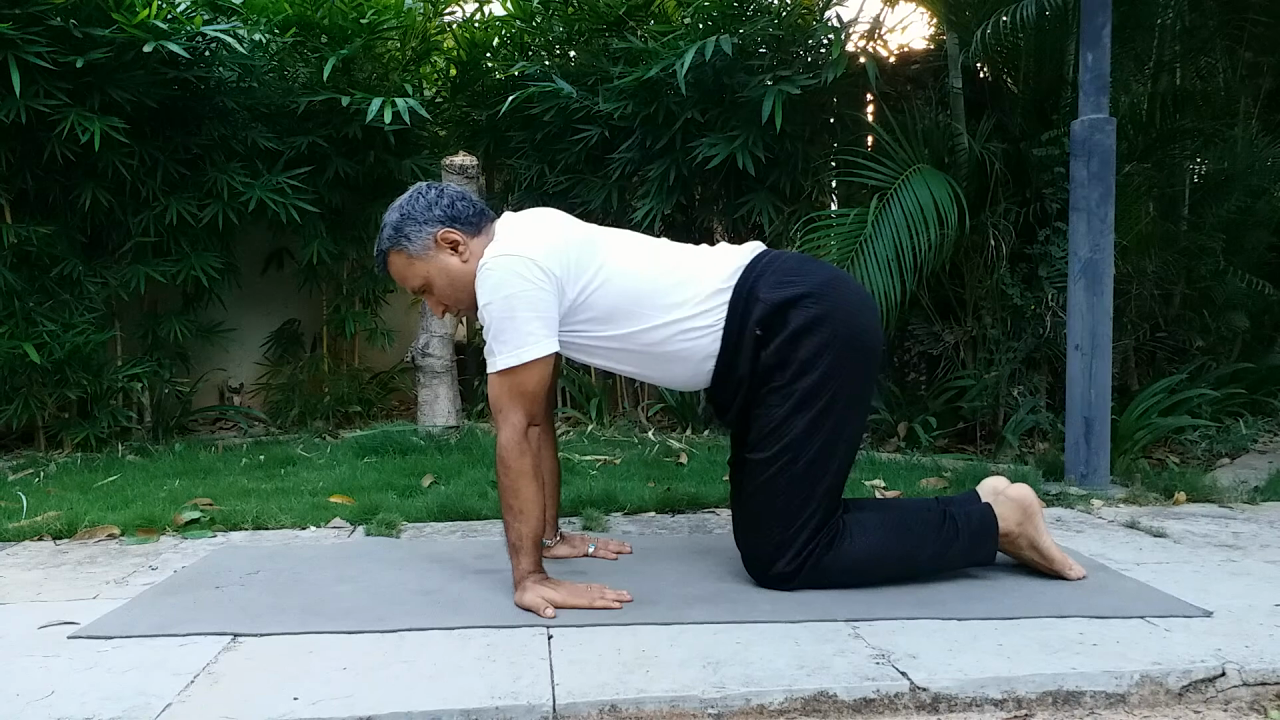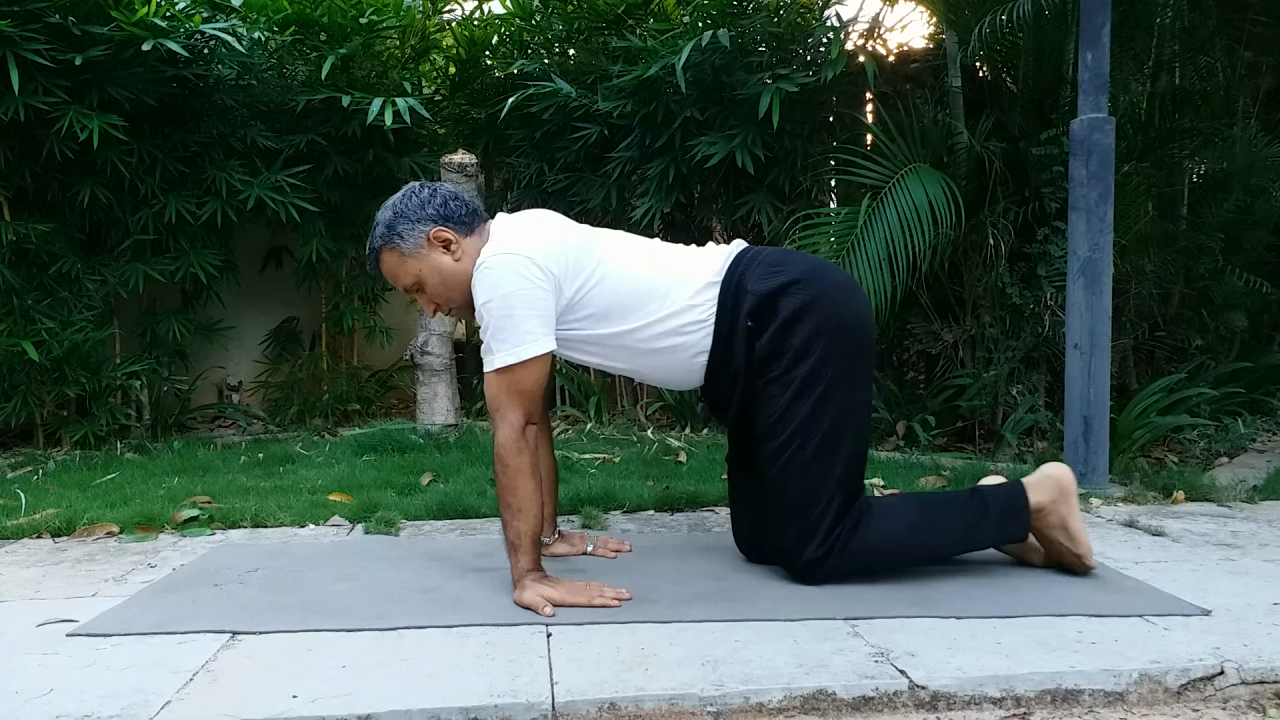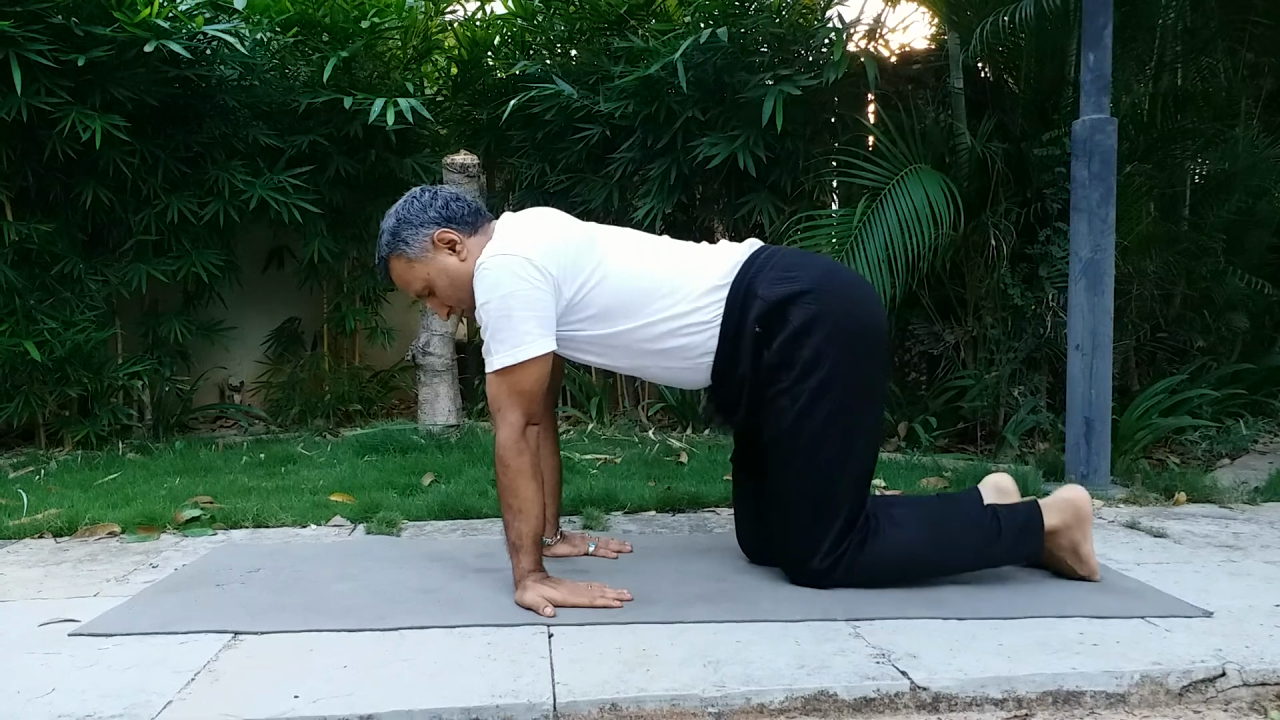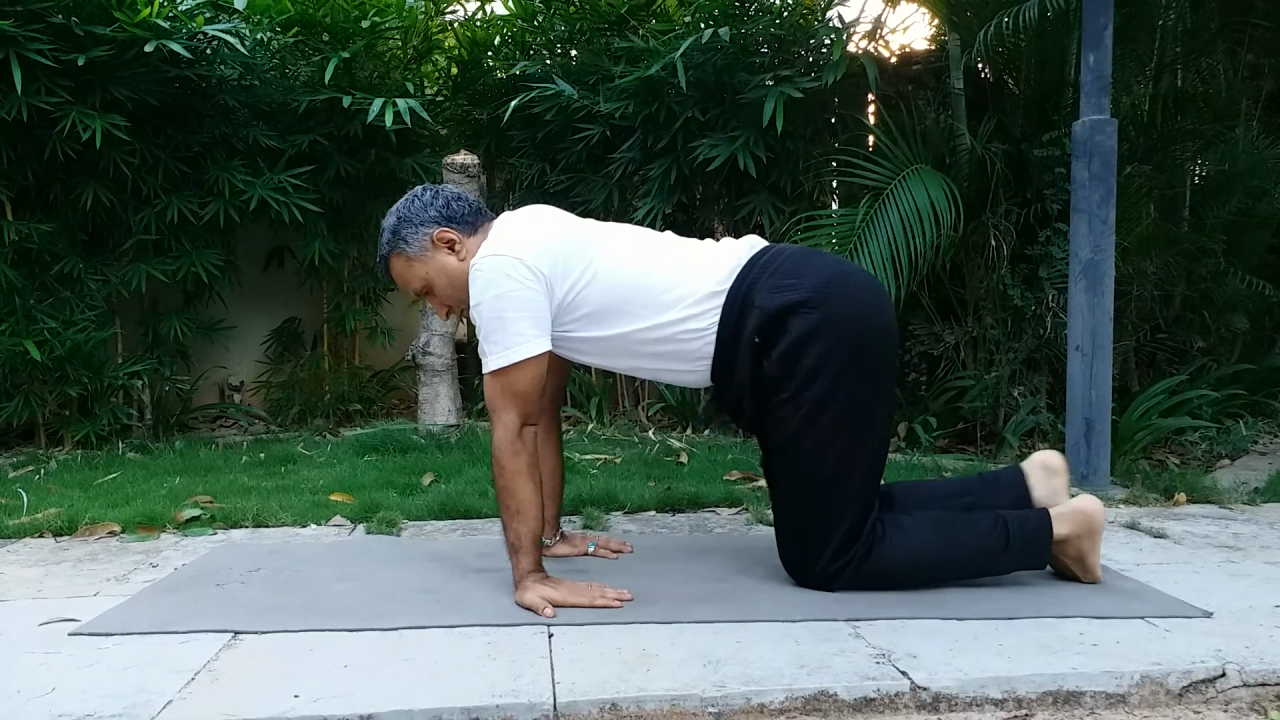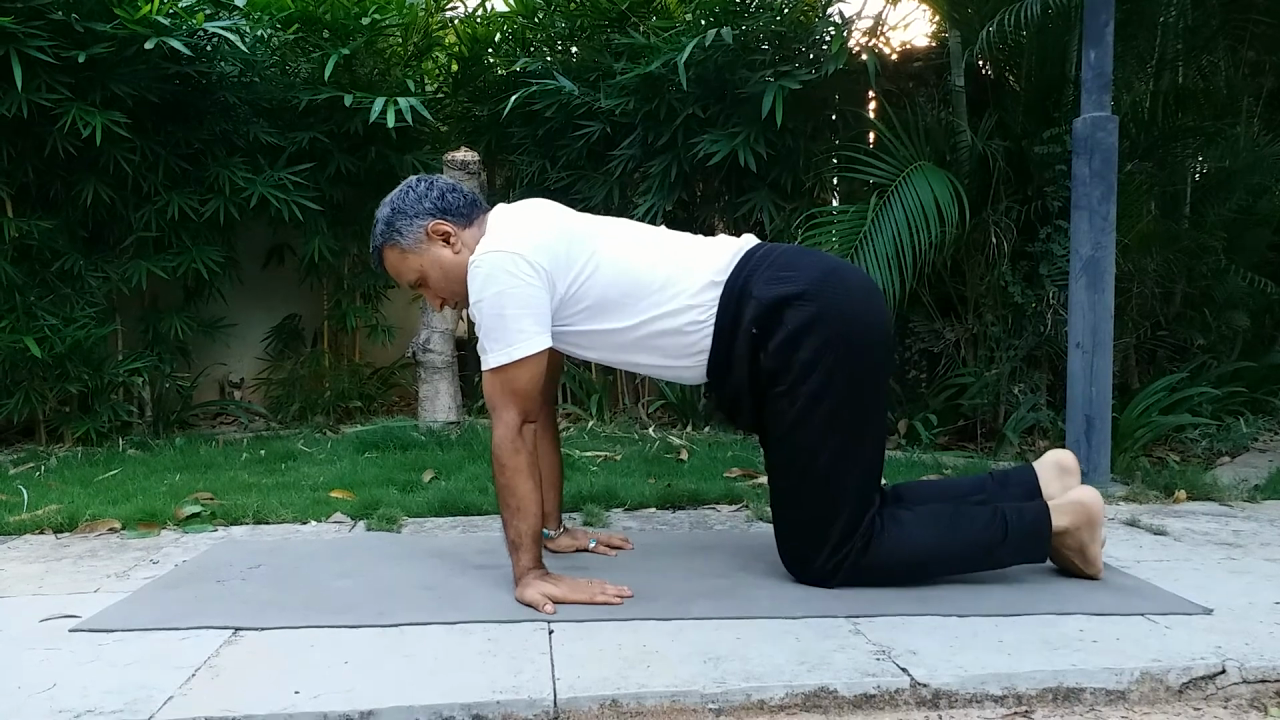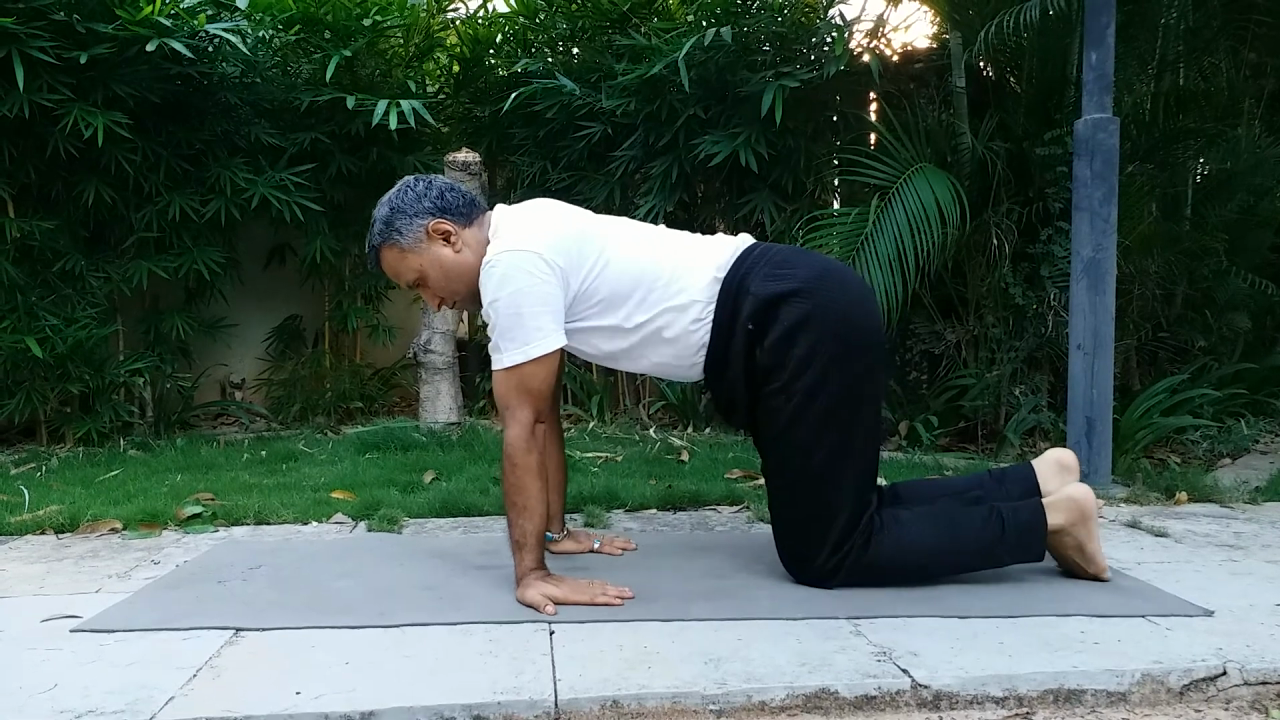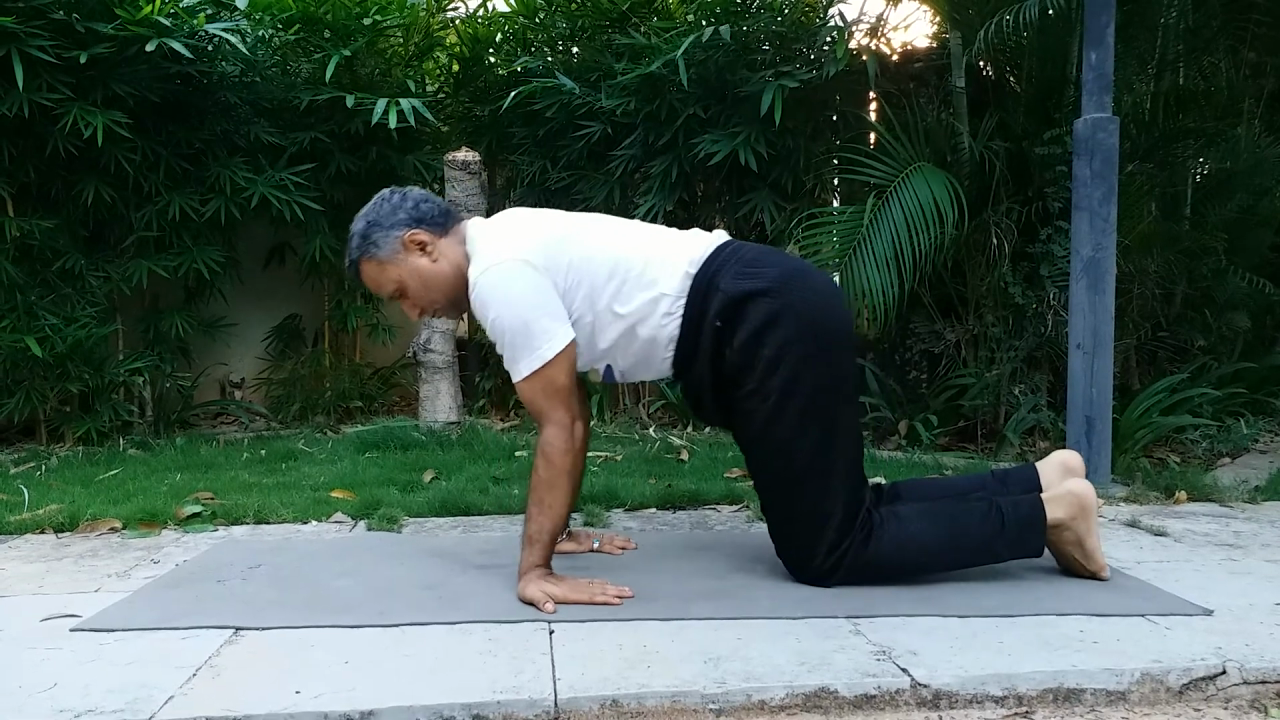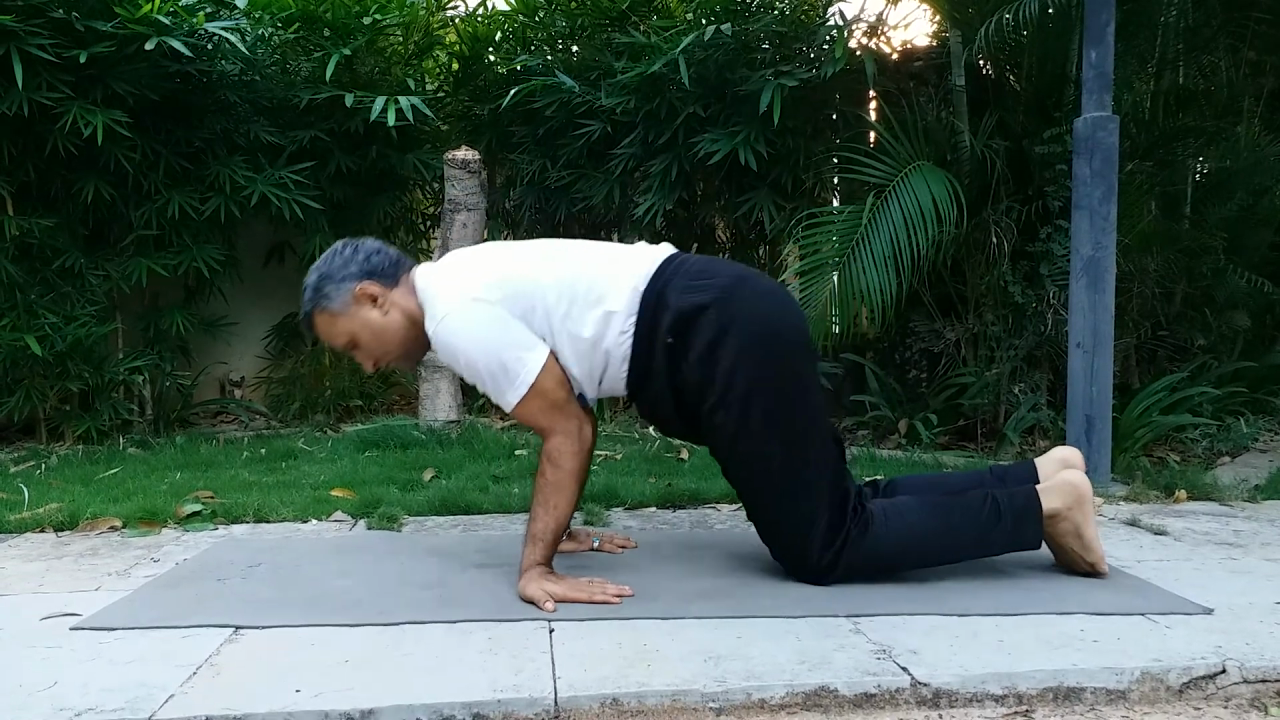
dt=0.3s
person 1, frame 1
left shoulder: (507, 270)
right shoulder: (523, 248)
left elbow: (517, 430)
right elbow: (537, 420)
left wrist: (529, 575)
right wrist: (550, 534)
left hip: (804, 326)
right hip: (794, 322)
left knee: (782, 557)
right knee: (775, 525)
left ankle: (995, 522)
right ankle: (979, 505)
person 1, frame 2
left shoulder: (504, 271)
right shoulder: (516, 251)
left elbow: (515, 429)
right elbow: (533, 419)
left wrist: (527, 574)
right wrist: (547, 533)
left hip: (797, 319)
right hip: (781, 321)
left knee: (817, 548)
right knee: (764, 537)
left ankle: (1030, 500)
right ankle: (984, 507)
person 1, frame 3
left shoulder: (504, 269)
right shoulder: (522, 249)
left elbow: (517, 428)
right elbow: (540, 417)
left wrist: (529, 573)
right wrist: (550, 532)
left hip: (806, 324)
right hip: (792, 318)
left knee: (822, 555)
right knee: (768, 538)
left ankle: (1041, 521)
right ankle: (984, 504)
person 1, frame 4
left shoulder: (498, 269)
right shoulder: (528, 246)
left elbow: (514, 429)
right elbow: (542, 412)
left wrist: (527, 574)
right wrist: (550, 533)
left hip: (812, 325)
right hip: (812, 309)
left knee: (828, 556)
right knee: (826, 514)
left ankle: (1055, 528)
right ankle: (1026, 486)
person 1, frame 5
left shoulder: (498, 265)
right shoulder: (522, 237)
left elbow: (513, 427)
right elbow: (538, 413)
left wrist: (529, 571)
right wrist: (552, 527)
left hip: (804, 322)
right hip: (811, 308)
left knee: (827, 554)
right knee: (834, 513)
left ankle: (1053, 521)
right ankle: (1037, 483)
person 1, frame 6
left shoulder: (510, 265)
right shoulder: (524, 240)
left elbow: (526, 426)
right elbow: (545, 413)
left wrist: (531, 570)
right wrist: (554, 528)
left hip: (801, 323)
right hip: (804, 311)
left knee: (826, 554)
right knee: (837, 516)
left ankle: (1047, 519)
right ankle: (1037, 481)
person 1, frame 7
left shoulder: (499, 274)
right shoulder: (504, 248)
left elbow: (562, 425)
right elbow: (564, 413)
left wrist: (534, 566)
right wrist: (557, 530)
left hip: (768, 324)
right hip: (777, 311)
left knee: (826, 551)
right knee: (833, 515)
left ankle: (1044, 512)
right ankle: (1040, 479)
person 1, frame 8
left shoulder: (454, 317)
right shoulder: (460, 285)
left elbow: (569, 431)
right elbow: (567, 414)
left wrist: (535, 566)
right wrist: (556, 529)
left hip: (724, 334)
right hip: (729, 320)
left knee: (825, 545)
right knee: (829, 511)
left ankle: (1041, 505)
right ankle: (1037, 476)
